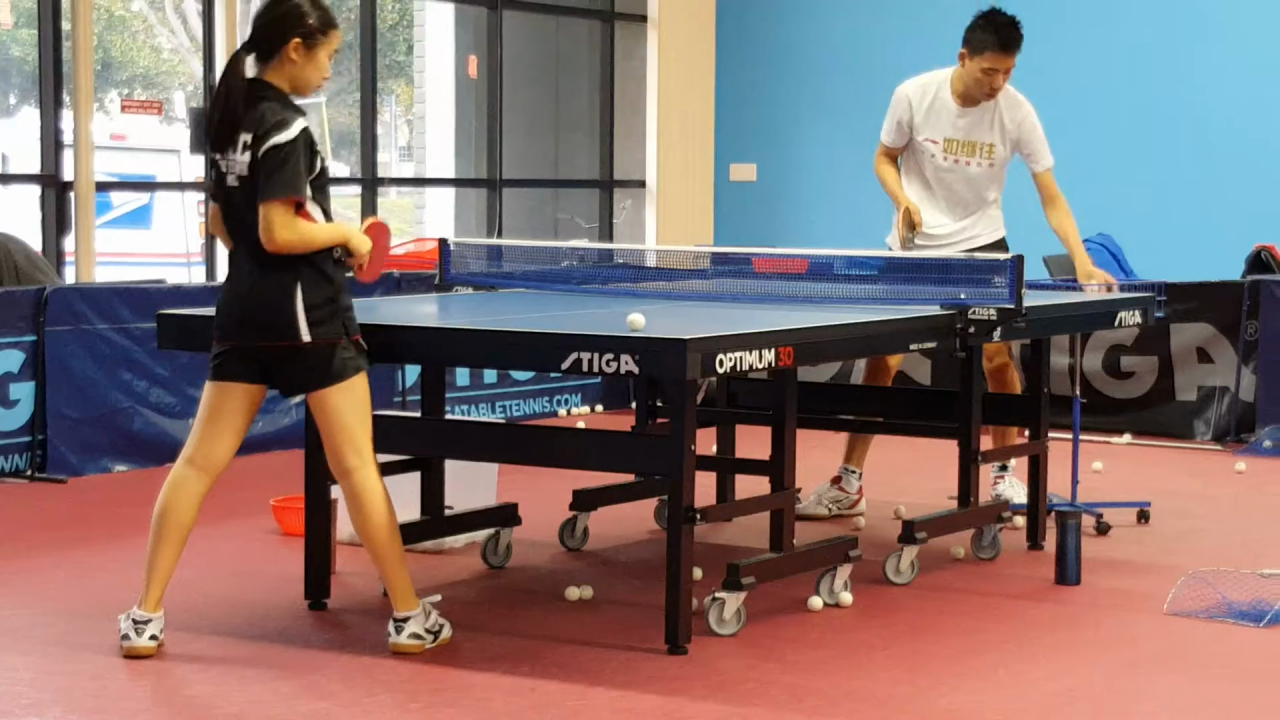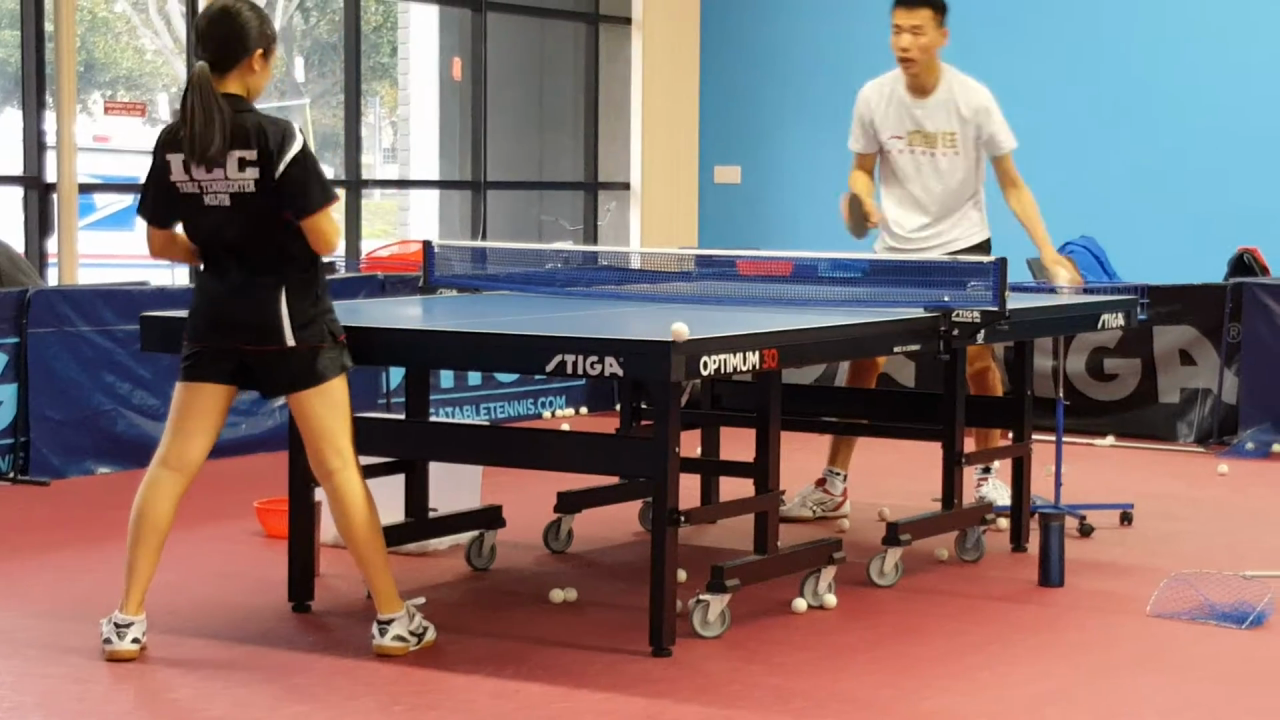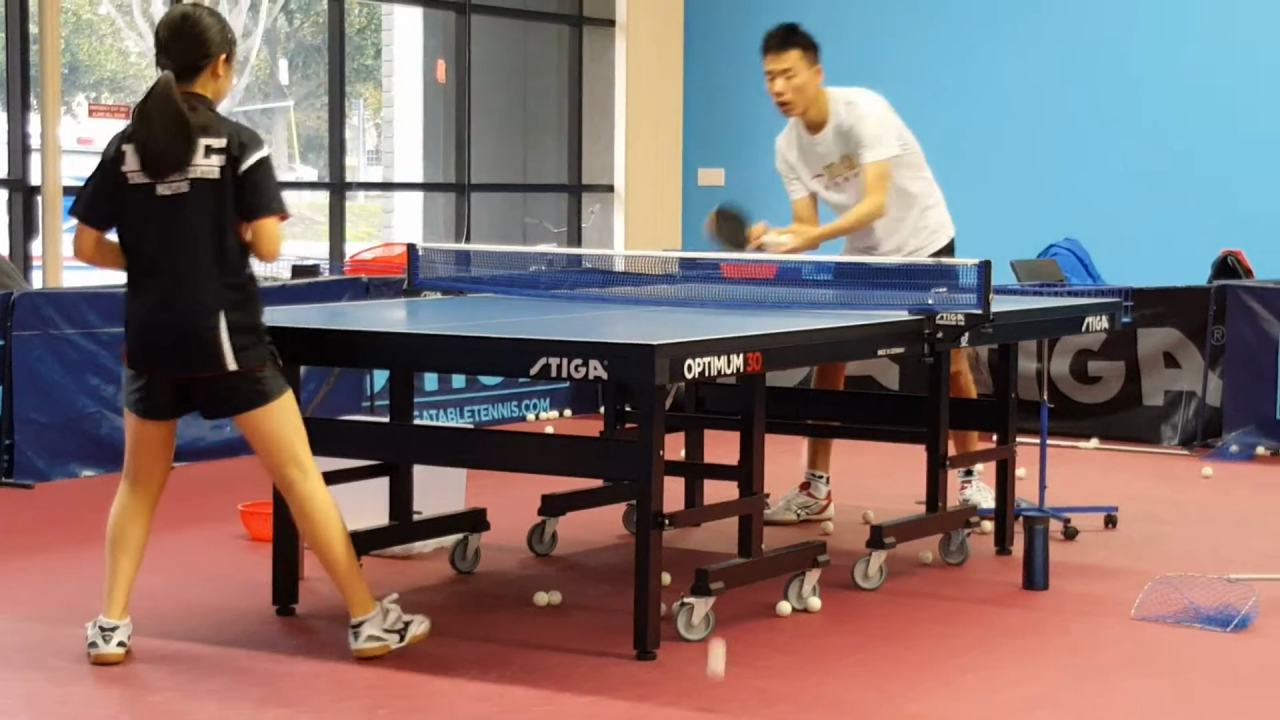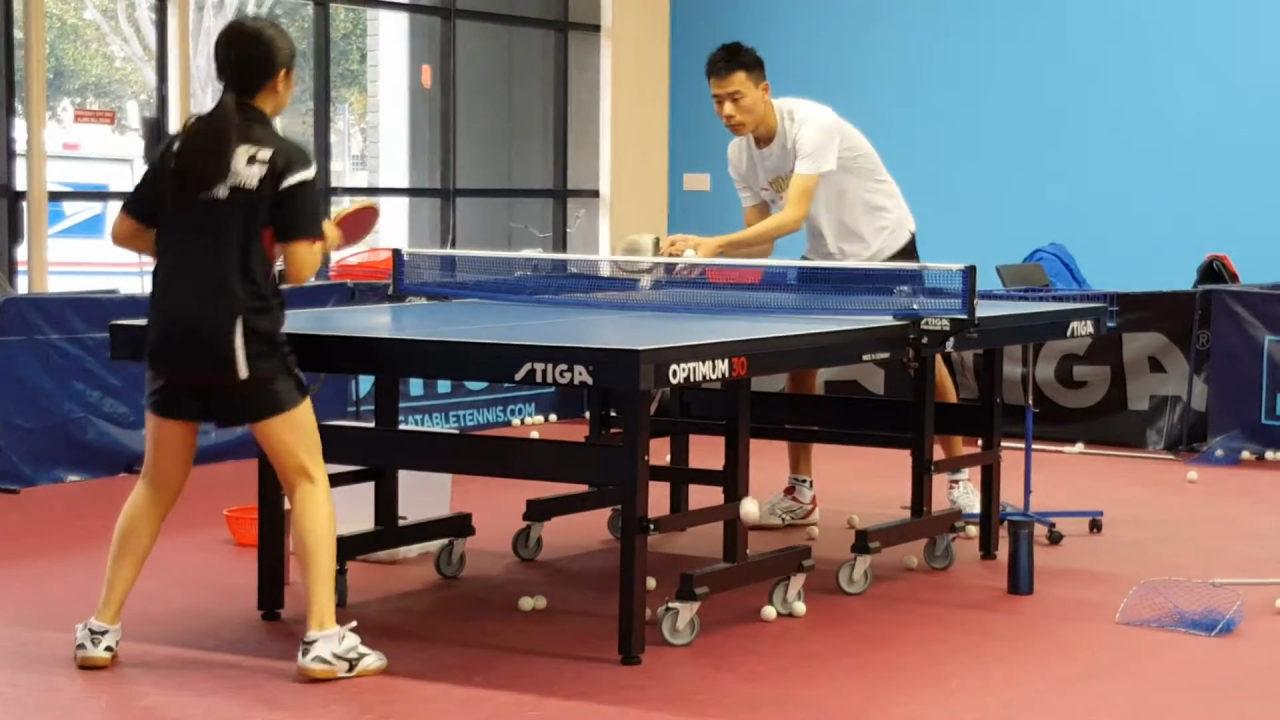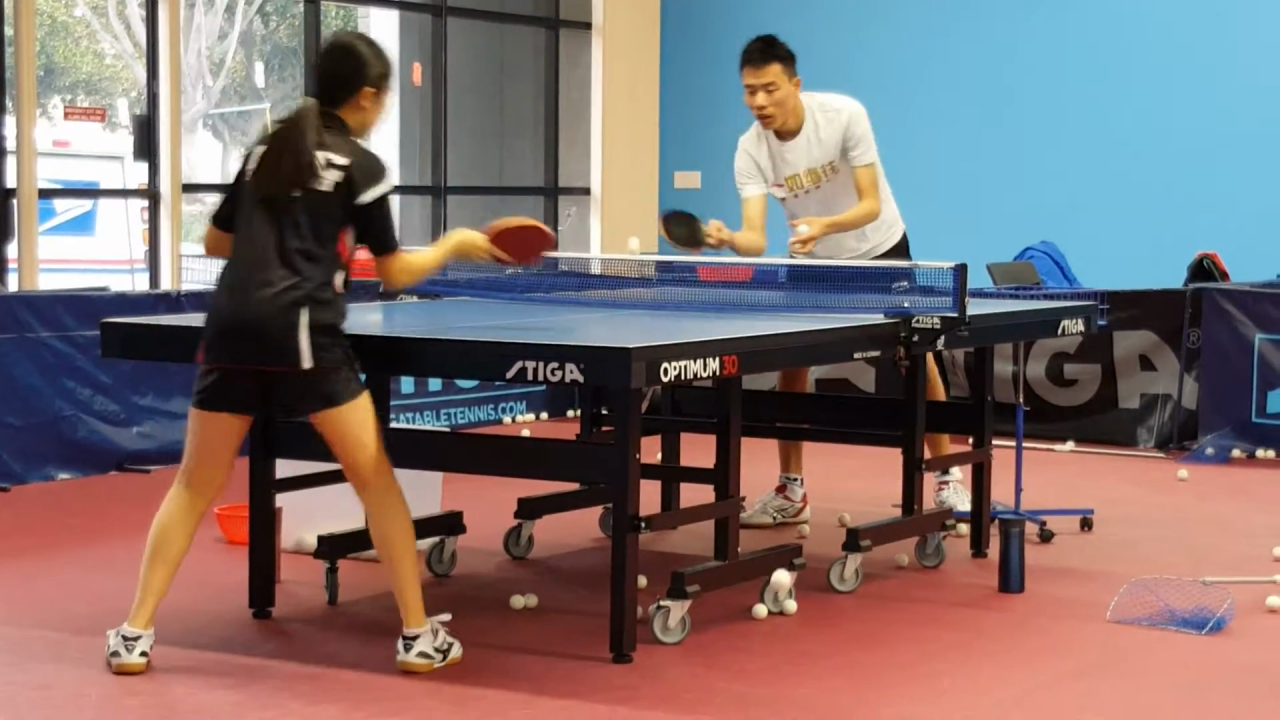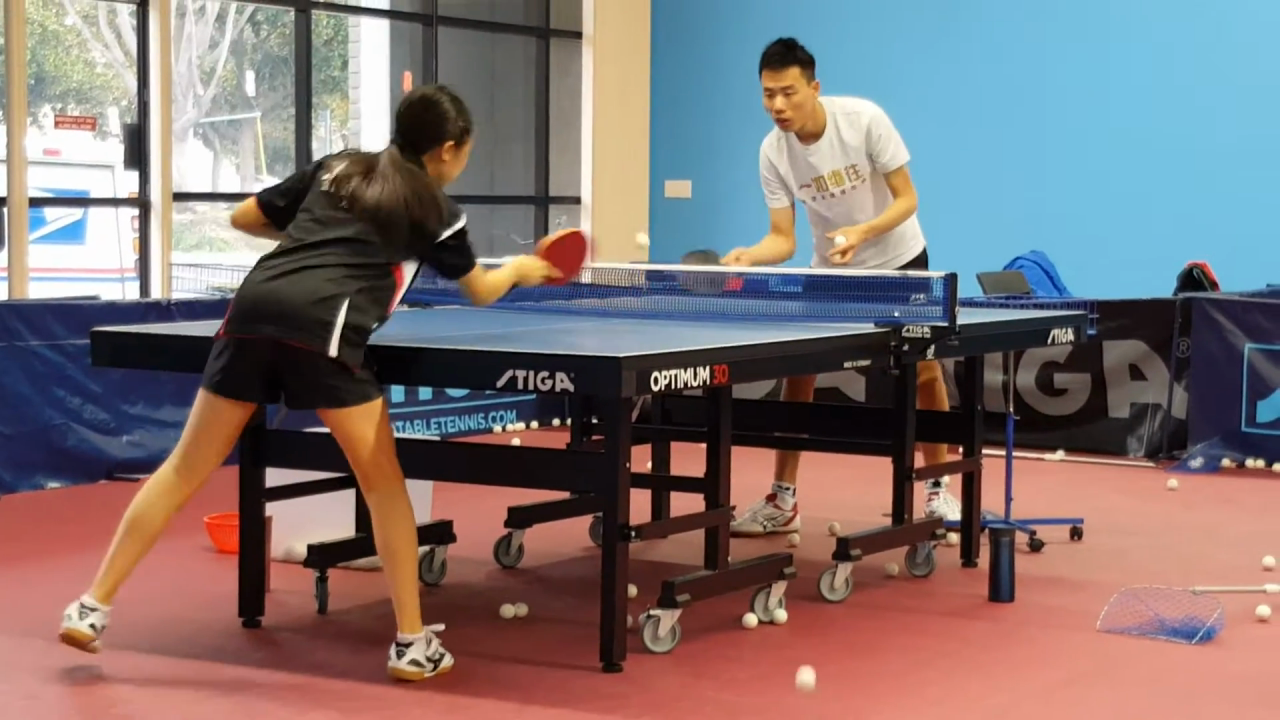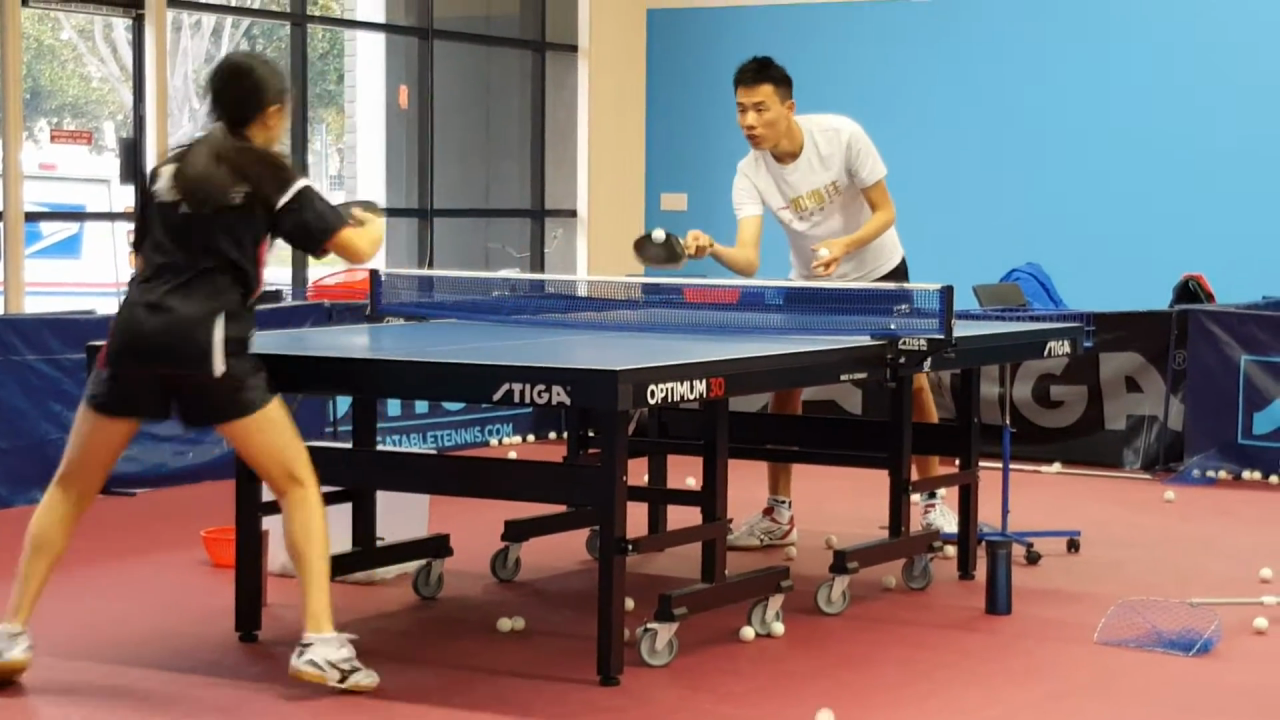
dt=0.4s
person 1, frame 1
left shoulder: (230, 118)
right shoulder: (285, 125)
right elbow: (280, 235)
right wrist: (348, 235)
left hip: (242, 312)
right hip: (307, 314)
left knee: (199, 462)
right knee: (355, 465)
left ankle: (144, 616)
right ankle: (409, 616)
person 1, frame 2
left shoulder: (173, 142)
right shoulder: (277, 137)
left elbow: (162, 245)
right elbow: (325, 241)
right wrist: (322, 205)
left hip: (214, 319)
right hip: (290, 318)
left knee: (170, 465)
right knee: (337, 469)
left ankle: (126, 621)
right ankle: (393, 619)
person 1, frame 3
left shoulder: (125, 143)
right shoulder: (238, 143)
left elbow: (87, 246)
right elbow: (266, 248)
left hip: (151, 337)
right hip: (223, 335)
left knee: (140, 482)
right knee: (298, 474)
left ankle: (110, 625)
right ankle: (368, 616)
person 1, frame 4
left shoulder: (181, 145)
right shoulder: (285, 158)
left elbow: (126, 233)
right elbow: (300, 268)
right wrist: (326, 240)
left hip: (173, 335)
right hip: (242, 338)
left knee: (157, 484)
right knee: (308, 481)
left ankle: (100, 627)
right ankle: (324, 637)
person 1, frame 5
left shoulder: (268, 151)
right shoulder: (360, 167)
left elbow: (215, 241)
right elbow: (395, 273)
right wrist: (459, 244)
left hip: (230, 329)
right hip: (300, 332)
left knee: (195, 487)
right knee: (375, 479)
left ankle: (134, 634)
right ankle: (418, 634)
person 1, frame 6
left shoulder: (334, 167)
right shoulder: (436, 209)
left elbow: (245, 217)
right elbow: (475, 284)
right wrist: (519, 269)
left hip: (256, 311)
right hip: (325, 329)
left knee: (185, 466)
right knee: (384, 484)
left ankle: (94, 607)
right ankle: (412, 642)
person 1, frame 7
left shoulder: (165, 170)
right shoulder: (272, 179)
right elbow: (358, 247)
right wrist: (372, 228)
left hip: (136, 337)
right hip: (209, 350)
left knee: (73, 485)
right knee: (299, 485)
right ankle: (319, 643)
person 2, frame 1
left shoulder: (1018, 113)
right shoulder: (912, 95)
left elbow: (1051, 198)
right elbow: (884, 158)
left wrist: (1083, 261)
right wrist: (902, 200)
left hip: (981, 244)
right hip: (914, 247)
left knee: (998, 355)
right knee: (881, 359)
left ankle: (1004, 472)
right ankle: (849, 482)
person 2, frame 2
left shoulder: (974, 99)
right shoulder: (872, 98)
left elbow: (1012, 185)
right elbow: (862, 170)
left wrist: (1048, 253)
right wrist: (867, 202)
left hip: (964, 246)
right hip: (896, 248)
left knee: (978, 360)
right knee: (862, 362)
left ankle: (986, 475)
right ankle: (832, 483)
person 2, frame 3
left shoulder: (866, 111)
right shoulder: (787, 147)
left elbow: (877, 202)
right elbow: (810, 231)
left wrist: (808, 235)
right wrist: (775, 239)
left hip: (924, 247)
right hip: (862, 256)
left knee: (951, 363)
right knee: (828, 361)
left ankle: (969, 477)
right ankle: (816, 487)
person 2, frame 4
left shoulder: (811, 122)
right shoulder: (739, 155)
left elbow: (795, 216)
right elbow: (759, 242)
left wrist: (716, 244)
right wrist: (699, 246)
left hip: (887, 246)
right hip: (826, 258)
right knee: (800, 363)
left ankle: (959, 477)
right ankle: (800, 492)
person 2, frame 5
left shoulder: (844, 114)
right shoulder: (750, 149)
left elbow: (873, 205)
right elbow: (754, 235)
left wrist: (824, 226)
right wrist: (726, 237)
left hip: (880, 248)
right hip: (814, 261)
right knee: (792, 363)
left ankle: (946, 478)
right ankle: (790, 491)
person 2, frame 6
left shoulder: (865, 118)
right shoulder: (773, 153)
left elbow: (906, 200)
right elbow: (783, 240)
left wrist: (860, 233)
right wrist: (747, 255)
left hip: (898, 260)
right hip: (830, 270)
left knee: (926, 372)
right knee: (798, 372)
left ankle: (938, 488)
right ankle: (783, 500)
person 2, frame 7
left shoulder: (843, 134)
right shoulder: (750, 173)
left elbow: (885, 212)
right elbow: (749, 259)
left wrist: (844, 245)
right wrist: (712, 249)
left hip: (879, 272)
right hip: (811, 284)
left knee: (912, 383)
right knee: (785, 385)
left ankle: (932, 500)
right ankle: (778, 513)
